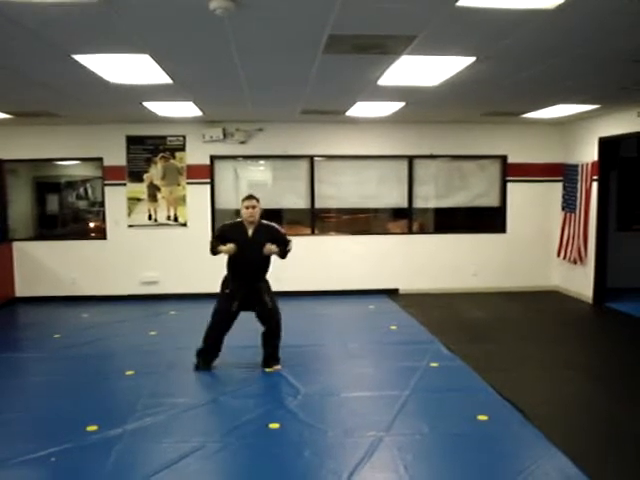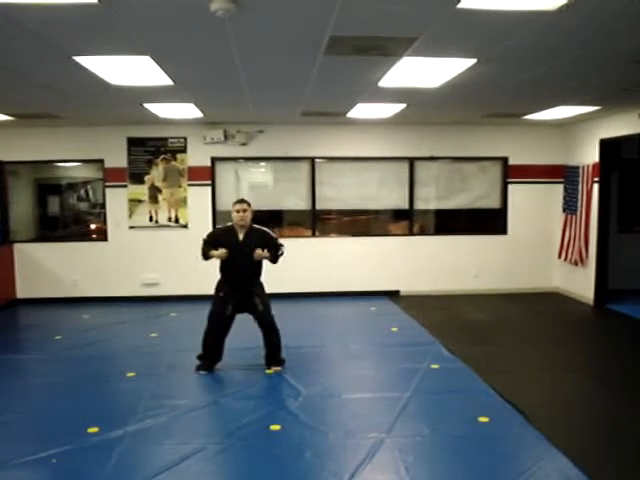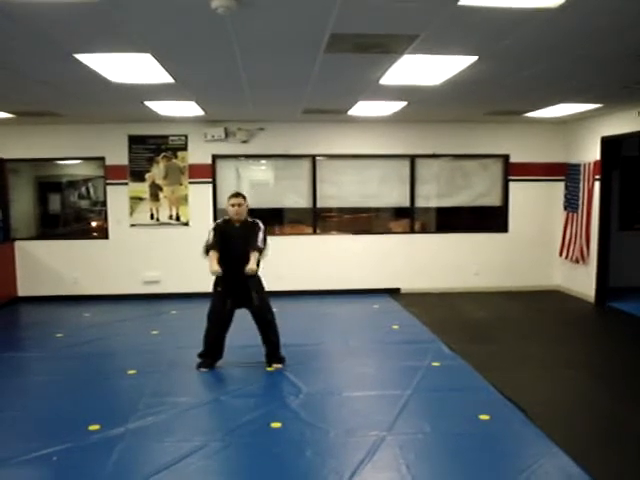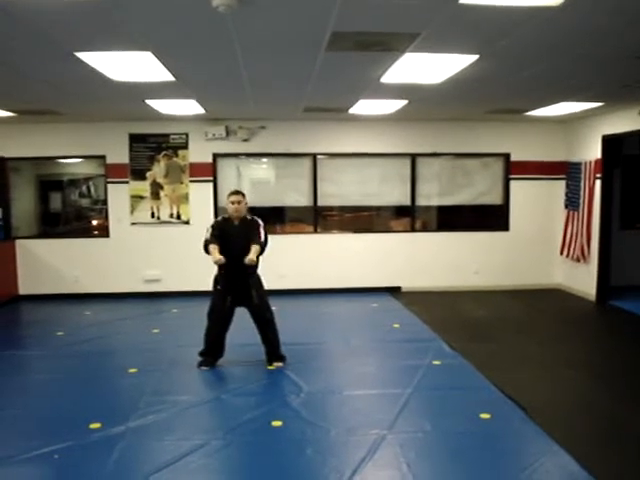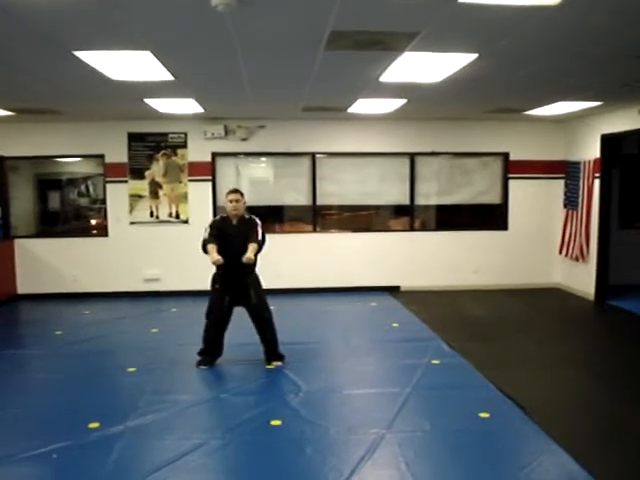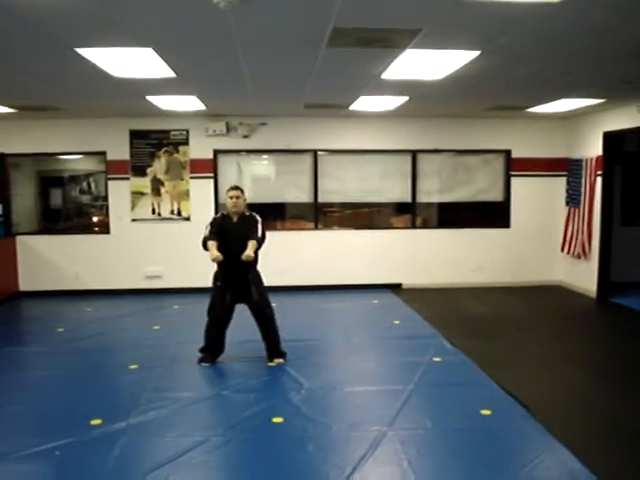
dt=0.2s
person 1, frame 1
left shoulder: (270, 229)
right shoulder: (229, 228)
left elbow: (286, 244)
right elbow: (214, 242)
left wrist: (276, 250)
right wrist: (222, 249)
left hip: (259, 285)
right hip: (233, 285)
left knee: (273, 320)
right knee: (219, 322)
left ankle: (271, 359)
right ankle: (205, 357)
person 1, frame 2
left shoulder: (261, 233)
right shoulder: (221, 232)
left elbow: (279, 248)
right elbow: (205, 247)
left wrist: (266, 255)
right wrist: (214, 254)
left hip: (253, 287)
right hip: (227, 288)
left knee: (268, 323)
right knee: (216, 325)
left ankle: (274, 360)
right ankle: (207, 361)
person 1, frame 3
left shoulder: (255, 226)
right shoulder: (220, 226)
left elbow: (257, 245)
right elbow: (212, 245)
left wrist: (253, 263)
right wrist: (213, 264)
left hip: (251, 281)
right hip: (225, 282)
left knee: (266, 318)
right knee: (216, 320)
left ankle: (274, 357)
right ankle: (209, 358)
person 1, frame 4
left shoulder: (255, 223)
right shoulder: (219, 224)
left elbow: (259, 241)
right elbow: (210, 241)
left wrist: (253, 254)
right wrist: (215, 254)
left hip: (250, 279)
right hip: (225, 279)
left knee: (264, 317)
right knee: (217, 318)
left ankle: (275, 356)
right ankle: (210, 356)
person 1, frame 5
left shoulder: (253, 223)
right shoulder: (217, 223)
left elbow: (257, 240)
right elbow: (209, 241)
left wrist: (251, 253)
right wrist: (213, 254)
left hip: (247, 278)
right hip: (223, 278)
left knee: (262, 316)
right knee: (215, 318)
left ankle: (273, 355)
right ankle: (209, 355)
person 1, frame 6
left shoulder: (253, 220)
right shoulder: (218, 221)
left elbow: (256, 237)
right elbow: (209, 238)
left wrist: (250, 250)
right wrist: (213, 250)
left hip: (249, 275)
right hip: (225, 275)
left knee: (264, 313)
right knee: (217, 315)
left ankle: (275, 352)
right ankle: (210, 353)
